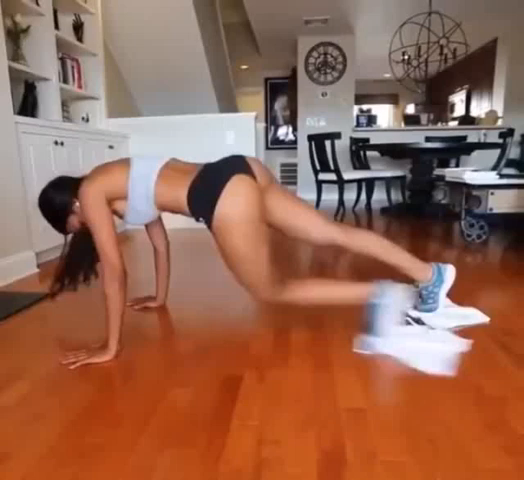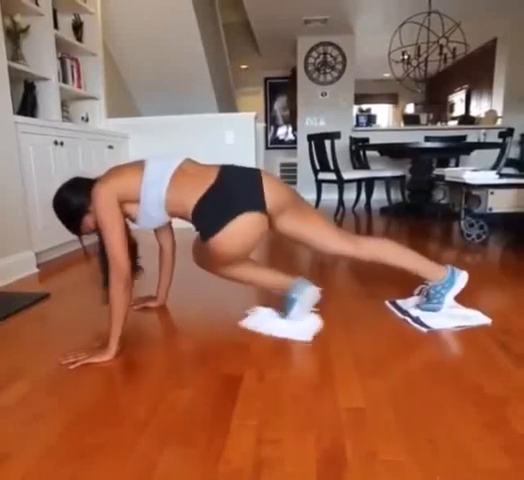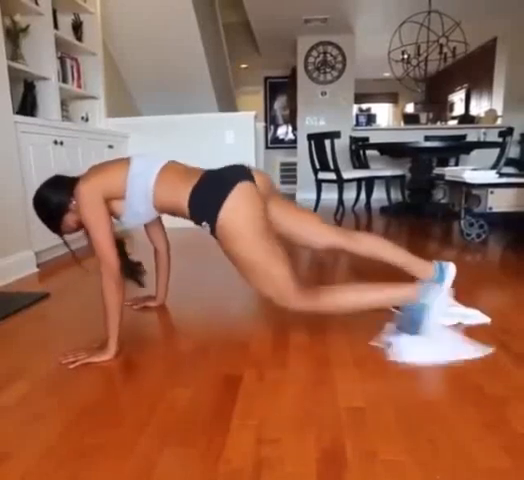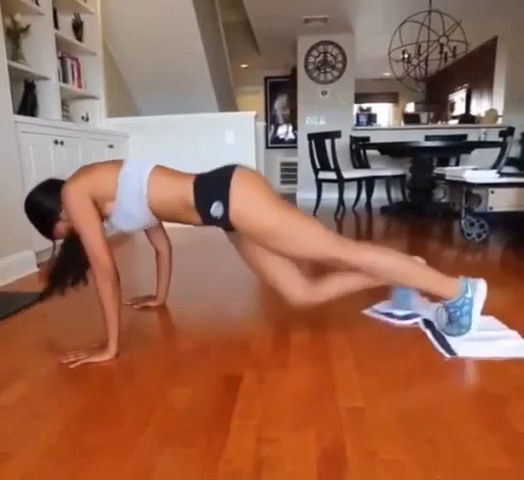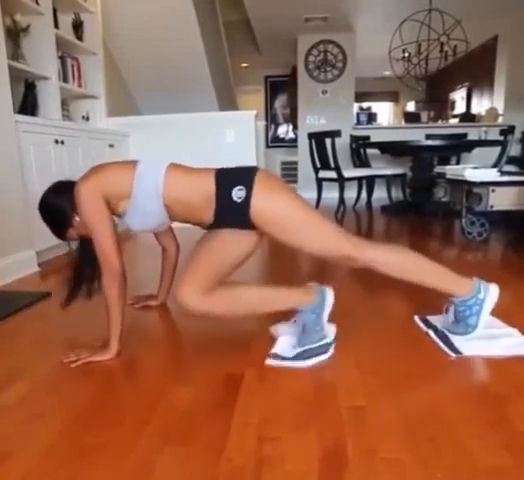
dt=0.3s
person 1, frame 1
left shoulder: (91, 191)
right shoulder: (123, 182)
left elbow: (114, 270)
right elbow: (159, 240)
left wrist: (109, 347)
right wrist: (158, 297)
left hip: (224, 193)
right hip: (240, 171)
left knee: (270, 292)
right knee: (332, 233)
left ankle: (378, 294)
right ankle: (430, 276)
person 1, frame 2
left shoulder: (104, 193)
right shoulder: (136, 183)
left elbow: (119, 271)
right elbow: (166, 241)
left wrist: (110, 347)
right wrist: (159, 298)
left hip: (231, 215)
right hip: (254, 181)
left knee: (206, 257)
right knee: (347, 242)
left ankle: (294, 288)
right ankle: (443, 277)
person 1, frame 3
left shoulder: (88, 193)
right shoulder: (114, 184)
left elbow: (112, 269)
right elbow: (161, 238)
left wrist: (110, 346)
right wrist: (160, 297)
left hip: (229, 204)
right hip: (240, 179)
left knee: (300, 300)
right knee: (335, 236)
left ankle: (422, 294)
right ankle: (431, 271)
person 1, frame 4
left shoulder: (75, 191)
right shoulder: (109, 189)
left elbow: (105, 270)
right elbow: (162, 242)
left wrist: (110, 346)
right wrist: (160, 297)
left hip: (230, 193)
right hip: (226, 199)
left knee: (337, 250)
right knee: (304, 294)
left ankle: (458, 290)
right ankle: (406, 272)
person 1, frame 5
left shoulder: (89, 190)
right shoulder: (123, 198)
left elbow: (111, 268)
right elbow: (169, 243)
left wrist: (112, 345)
right wrist: (159, 296)
left hip: (244, 191)
right hip: (230, 214)
left knee: (352, 250)
right knee: (190, 296)
left ankle: (470, 292)
right ankle: (310, 301)
